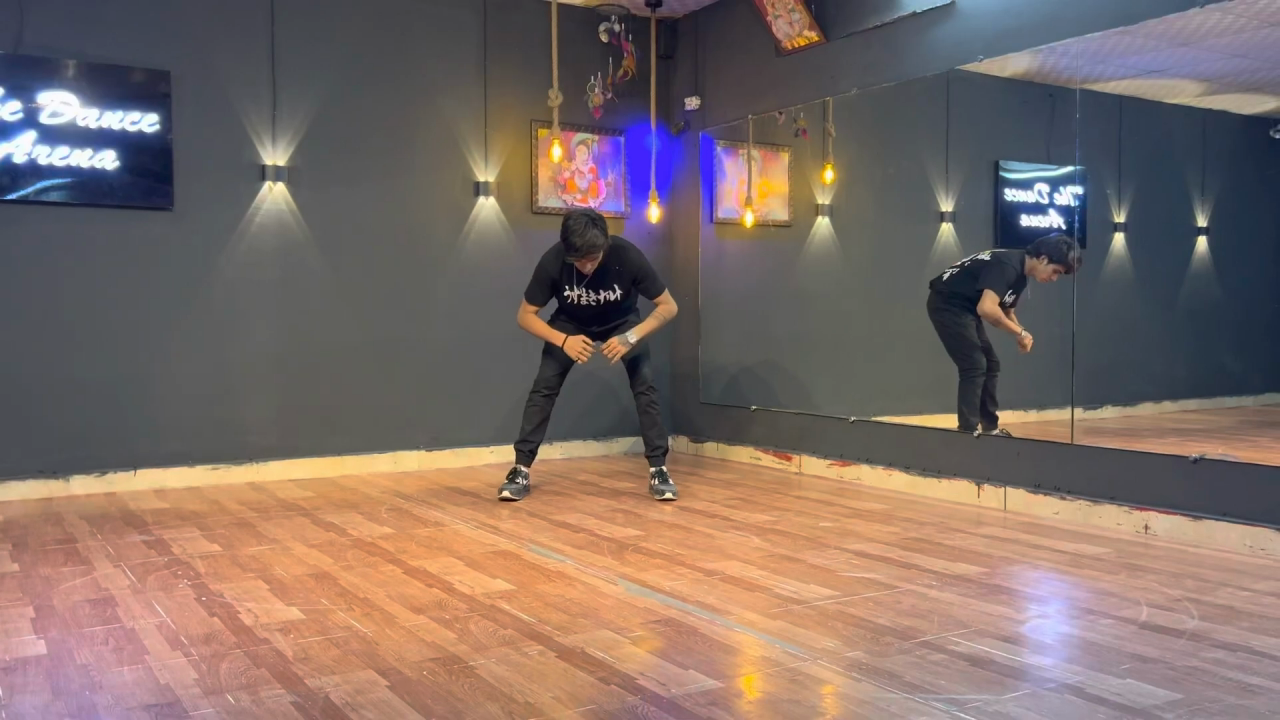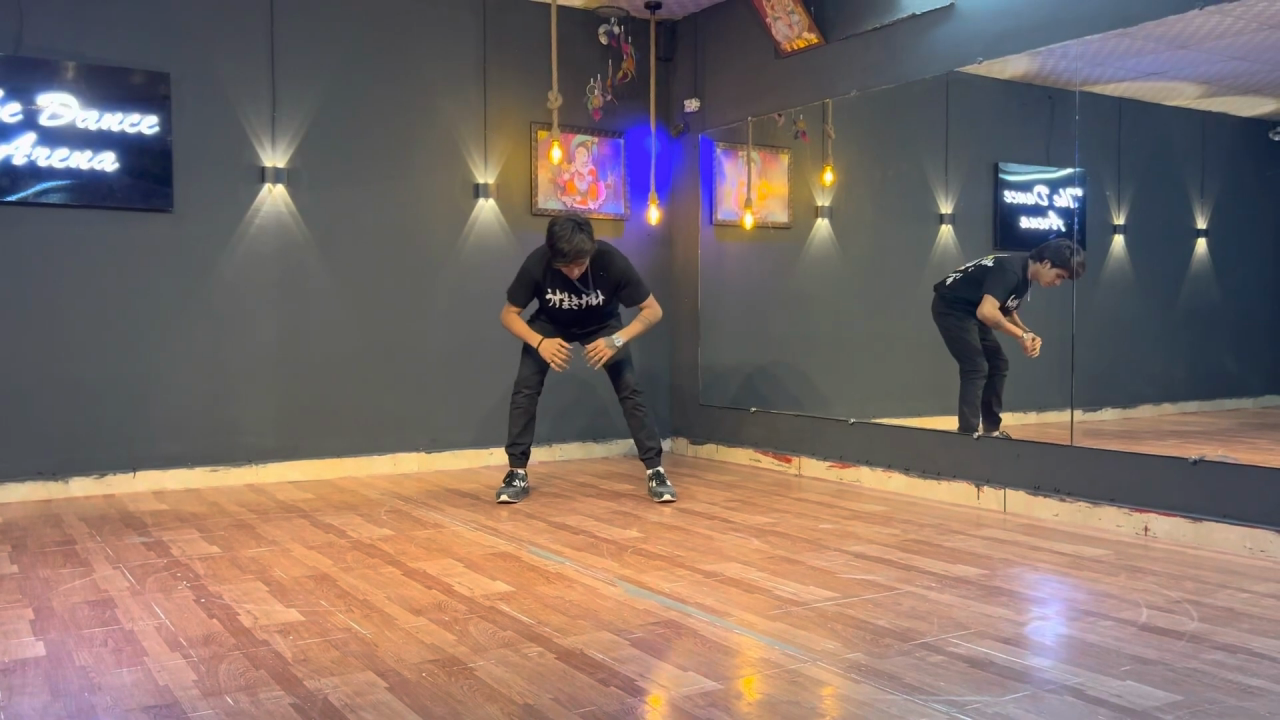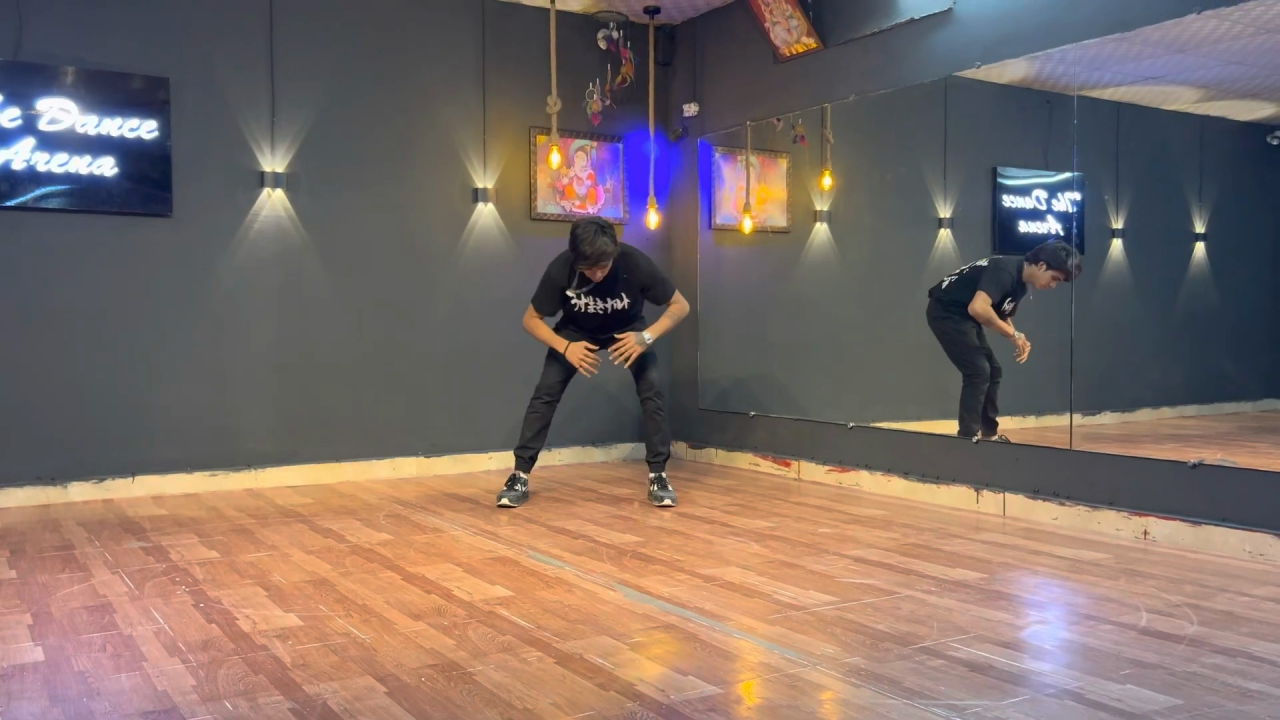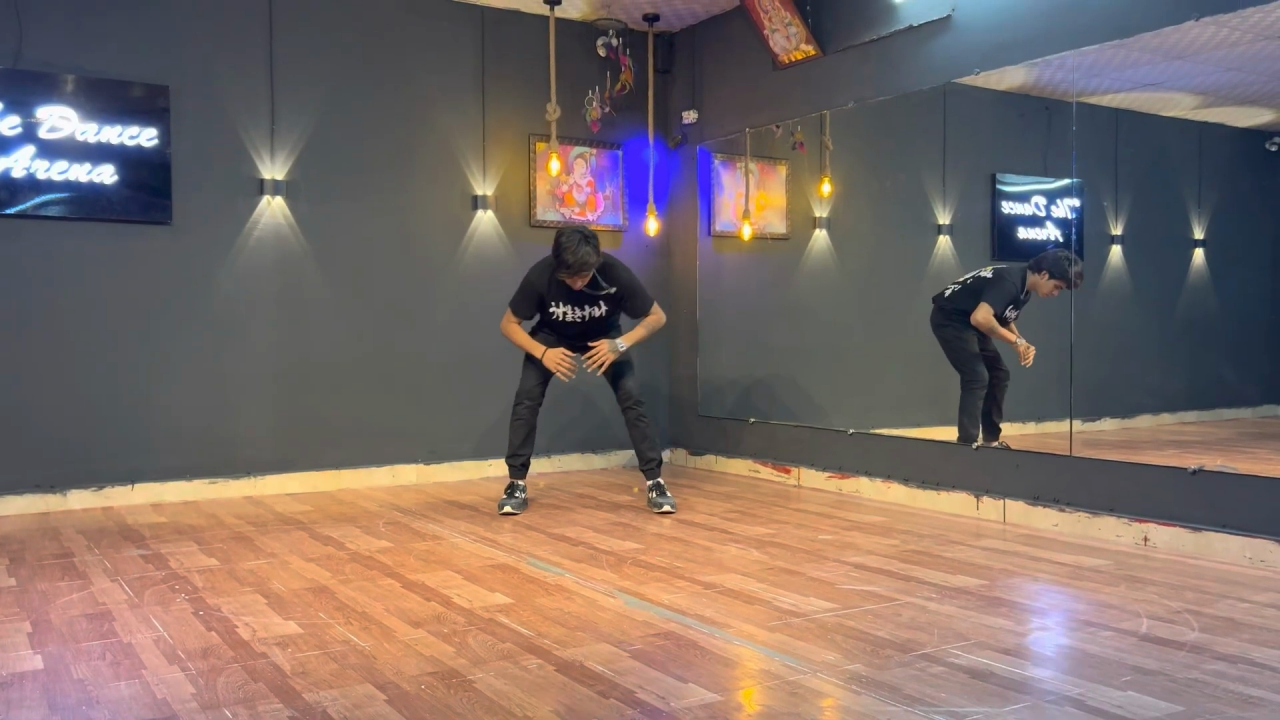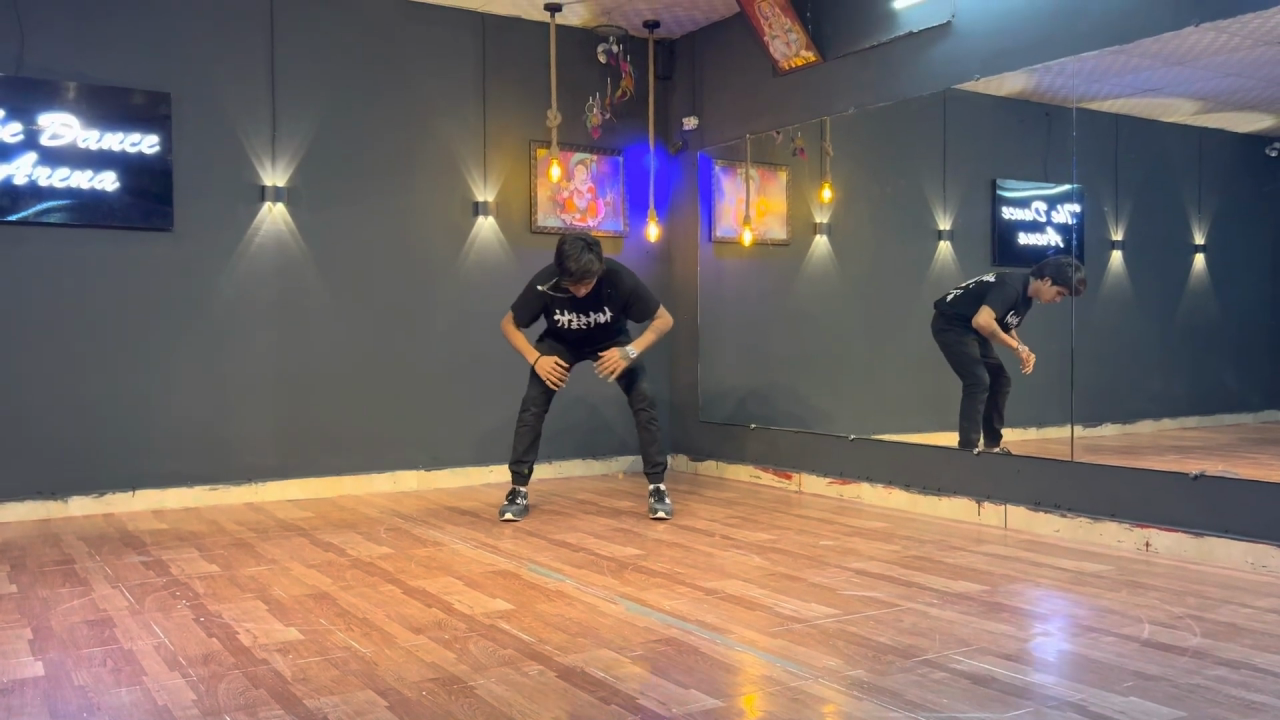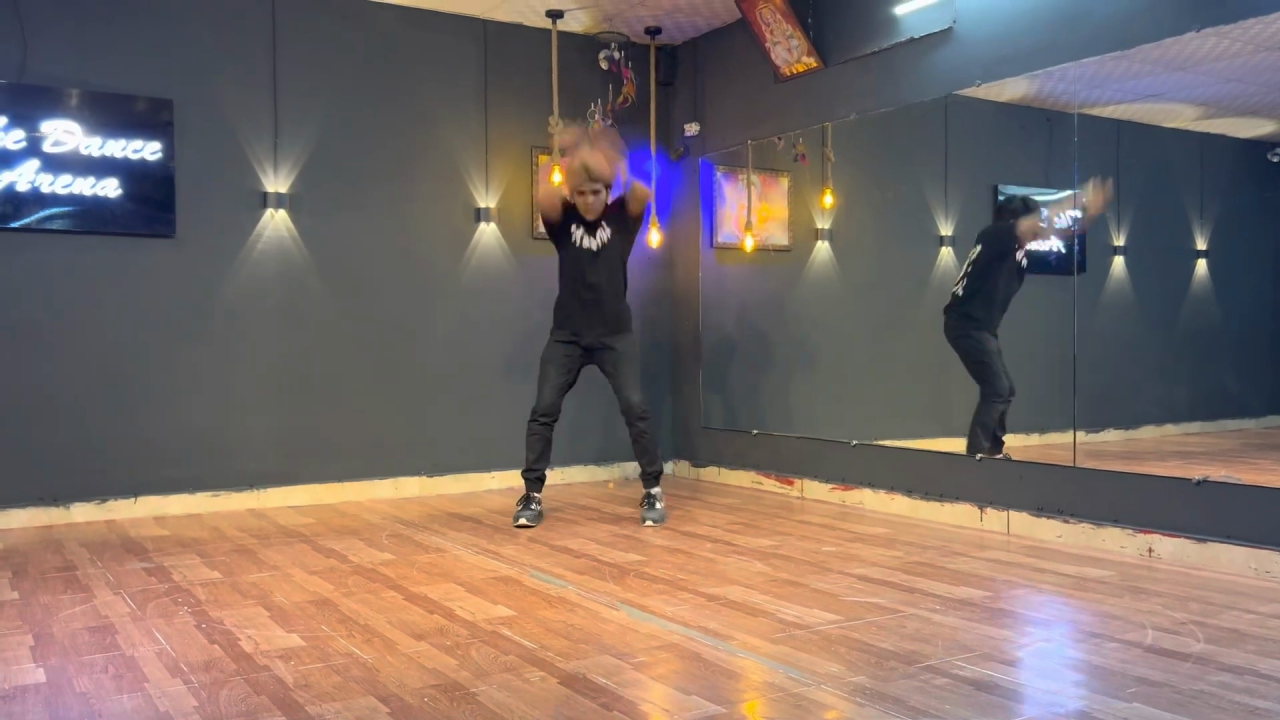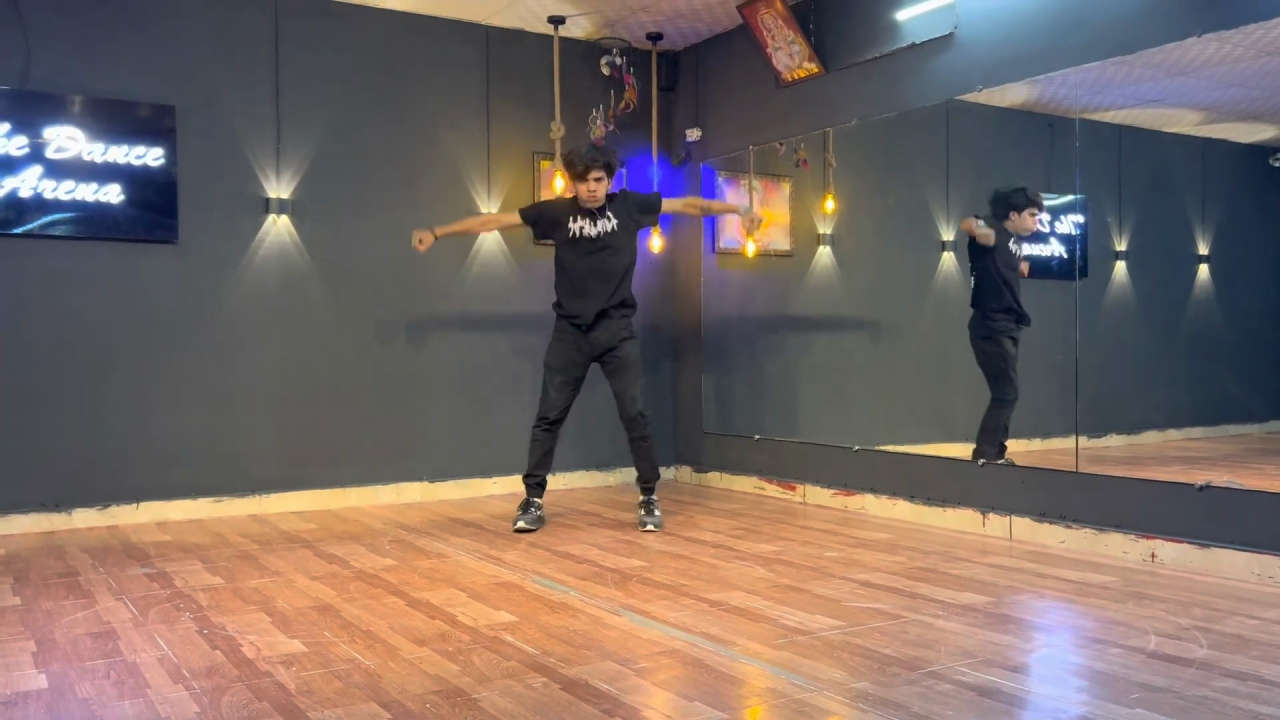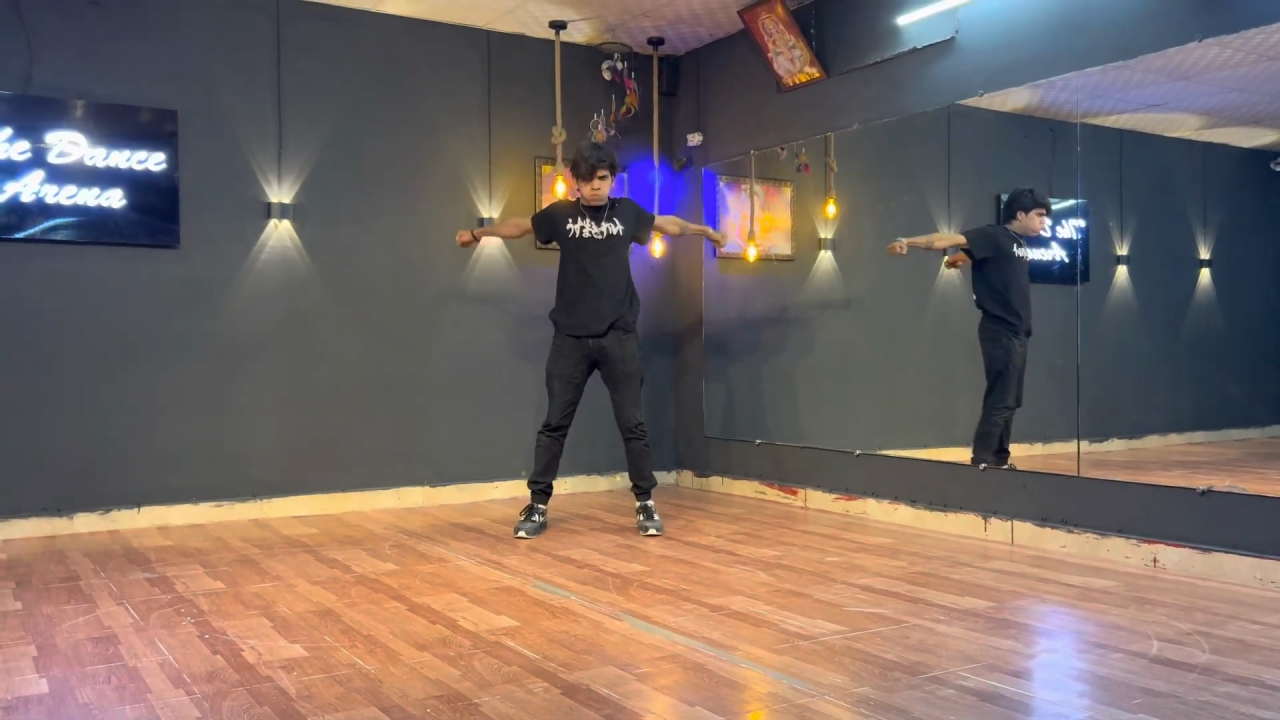
dt=0.4s
person 1, frame 1
left shoulder: (627, 256)
right shoulder: (552, 261)
left elbow: (668, 306)
right elbow: (525, 315)
left wrist: (630, 337)
right wrist: (563, 340)
left hip: (622, 322)
right hip: (570, 325)
left knee: (645, 387)
right knee: (544, 387)
left ankle: (659, 469)
right ankle: (521, 469)
person 1, frame 2
left shoulder: (612, 261)
right shoulder: (537, 263)
left elbow: (653, 310)
right elbow: (509, 314)
left wrist: (617, 340)
right wrist: (539, 343)
left hip: (603, 326)
right hip: (550, 326)
left knee: (629, 390)
right knee: (525, 388)
left ankle: (655, 471)
right ankle: (517, 472)
person 1, frame 3
left shoulder: (636, 263)
right shoulder: (560, 269)
left elbow: (680, 305)
right elbow: (531, 320)
left wrist: (647, 337)
right wrist: (565, 347)
left hip: (627, 330)
right hip: (575, 332)
left knee: (652, 391)
right knee: (545, 393)
left ankle: (658, 476)
right ankle: (520, 475)
person 1, frame 4
left shoulder: (615, 272)
right shoulder: (540, 274)
left elbow: (657, 317)
right elbow: (509, 323)
left wrist: (620, 345)
right wrist: (542, 353)
left hip: (604, 337)
right hip: (552, 338)
left knee: (632, 399)
right knee: (526, 399)
left ankle: (654, 481)
right ankle: (517, 483)
person 1, frame 5
left shoulder: (620, 278)
right shoulder: (543, 283)
left elbow: (663, 319)
right elbow: (509, 325)
left wrist: (631, 351)
right wrist: (535, 359)
left hip: (612, 343)
right hip: (559, 344)
left knee: (643, 401)
right knee: (533, 405)
left ankle: (657, 486)
right ankle: (519, 489)
person 1, frame 6
left shoulder: (625, 215)
right shoulder: (559, 215)
left elbow: (642, 196)
right elbow: (546, 201)
left wrist: (615, 169)
right wrist: (572, 163)
left hip: (615, 335)
right hip: (567, 335)
left knee: (635, 408)
right knee: (543, 411)
left ankle: (652, 491)
right ankle: (532, 495)
person 1, frame 7
left shoulder: (629, 205)
right shoulder: (554, 211)
left elbow: (685, 204)
right elbow: (499, 220)
left wrist: (737, 209)
right wrist: (438, 231)
left hip: (617, 330)
right hip: (570, 330)
left knee: (635, 415)
right knee: (549, 415)
left ankle: (648, 497)
right ankle: (533, 499)
person 1, frame 8
left shoulder: (627, 211)
right shoulder: (560, 213)
left elbow: (666, 223)
right elbow: (520, 226)
left wrist: (707, 231)
right wrist: (476, 234)
left hip: (619, 337)
right hip: (570, 338)
left knee: (632, 423)
right knee: (555, 423)
left ankle: (645, 503)
right ankle: (537, 505)
person 2, frame 1
left shoulder: (1020, 275)
right shoulder: (1007, 266)
left elbow: (1005, 312)
right elbow: (986, 308)
left wrist: (1023, 334)
right wrist: (1020, 332)
left hip: (965, 309)
right hip: (947, 305)
left knee: (990, 365)
right knee: (975, 366)
left ankle: (990, 428)
right ankle: (968, 432)
person 2, frame 2
left shoulder: (1024, 276)
right shoulder: (1011, 271)
left elbow: (1007, 312)
right elbow: (986, 312)
left wrist: (1028, 335)
right wrist: (1021, 335)
left hip: (969, 311)
right hip: (951, 308)
left knee: (998, 364)
right knee: (977, 368)
left ankle: (991, 430)
right ankle: (968, 433)
person 2, frame 3
left shoulder: (1020, 283)
right shoulder: (1005, 271)
left elbow: (1002, 317)
right elbow: (977, 308)
left wrist: (1019, 340)
right wrist: (1013, 334)
left hip: (964, 316)
right hip: (946, 312)
left knee: (992, 371)
right knee: (978, 371)
left ankle: (989, 434)
right ankle: (967, 438)
person 2, frame 4
left shoulder: (1024, 290)
right shoulder: (1009, 282)
left elbow: (1004, 321)
right elbow: (980, 318)
left wrist: (1023, 344)
right wrist: (1016, 341)
left hip: (968, 324)
right hip: (950, 320)
left knee: (999, 375)
right knee: (977, 378)
left ankle: (990, 439)
right ankle: (967, 443)
person 2, frame 5
left shoulder: (1026, 296)
right shoulder: (1011, 287)
left elbow: (1005, 326)
right elbow: (981, 321)
left wrist: (1024, 351)
right wrist: (1017, 347)
left hip: (971, 330)
right hip: (951, 325)
left knee: (1000, 381)
right knee: (978, 382)
left ankle: (992, 445)
right ankle: (967, 449)
person 2, frame 6
left shoulder: (1015, 245)
right shoulder: (996, 236)
left elbow: (1040, 227)
right elbow: (1036, 222)
left wrist: (1086, 209)
right wrist: (1079, 200)
left hip: (982, 328)
right hip: (966, 326)
left knee: (1003, 391)
right knee: (998, 389)
left ankle: (993, 449)
right ankle: (976, 451)
person 2, frame 7
left shoulder: (1014, 240)
right shoulder: (992, 231)
right elbow: (968, 225)
right wrist: (979, 228)
left hip: (1006, 329)
right hip: (991, 328)
left knee: (1007, 396)
right knee: (1005, 395)
left ankle: (995, 454)
right ankle: (983, 457)
person 2, frame 8
left shoulder: (1019, 242)
right shoulder: (993, 236)
right elbow: (950, 240)
left wrist: (961, 258)
right wrist: (908, 242)
left hip: (1017, 333)
right hip: (1000, 332)
left knee: (1010, 401)
right knee: (1000, 401)
left ankle: (999, 459)
right ankle: (982, 461)
